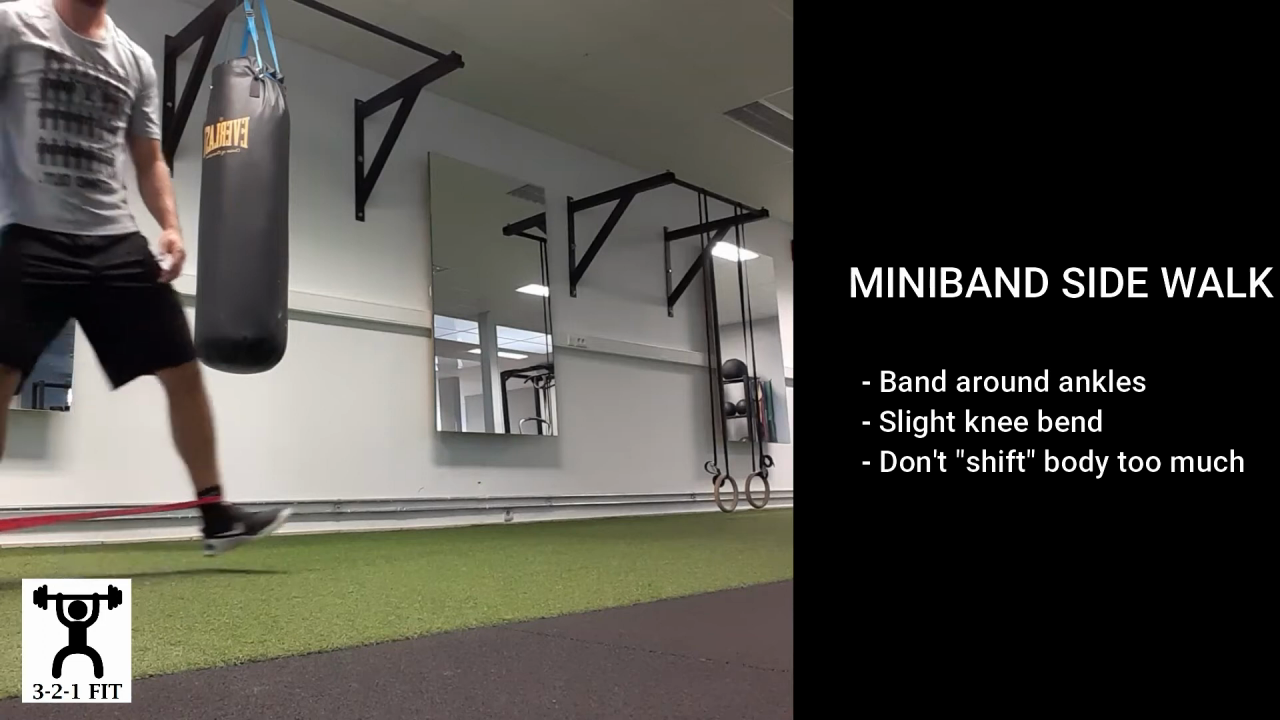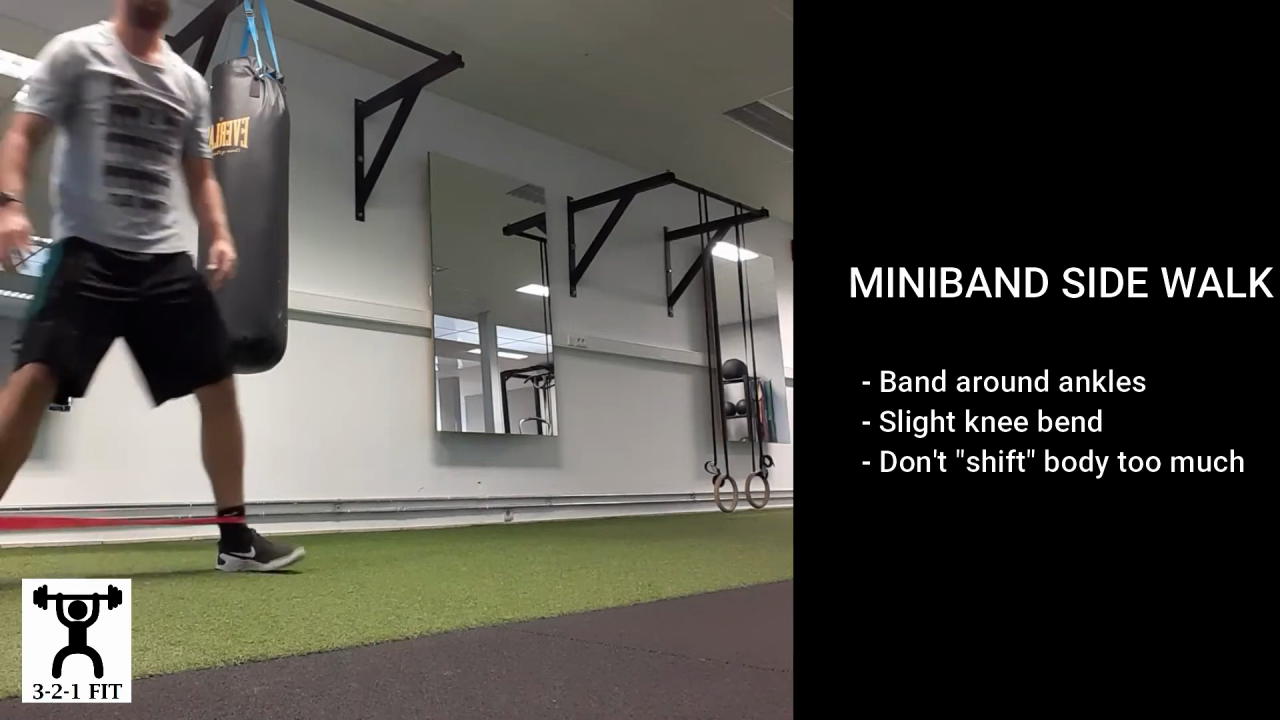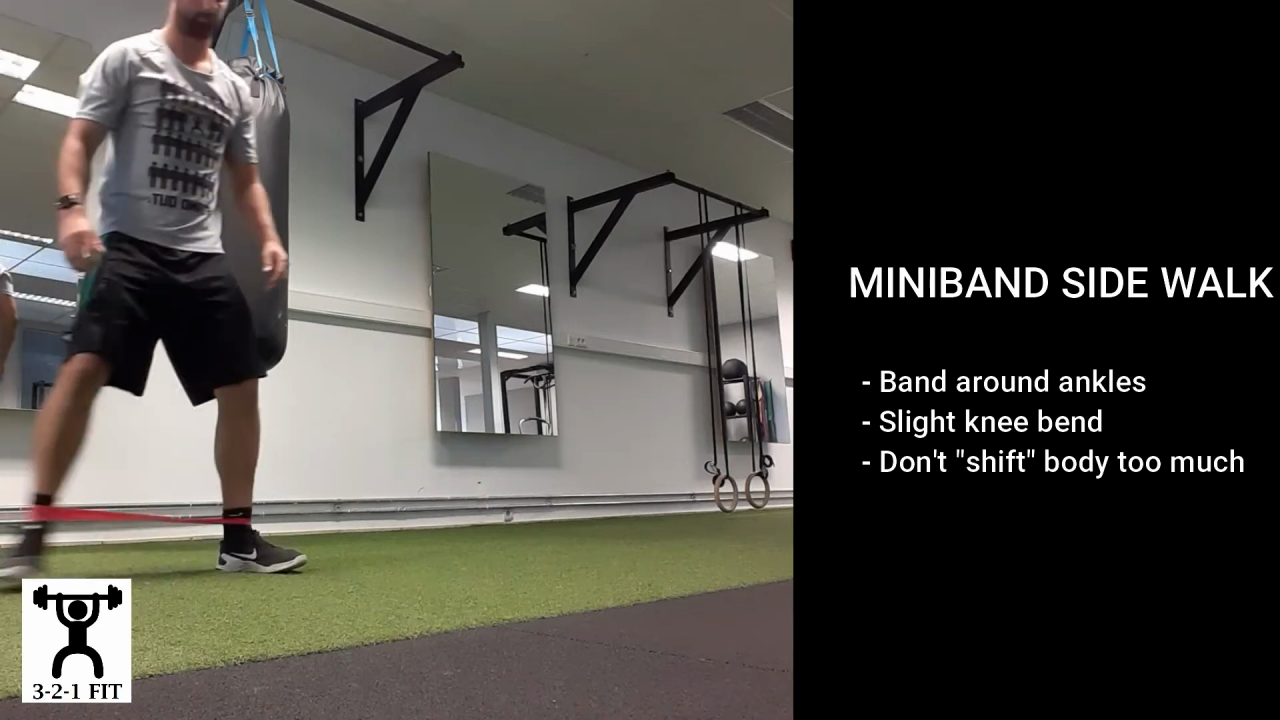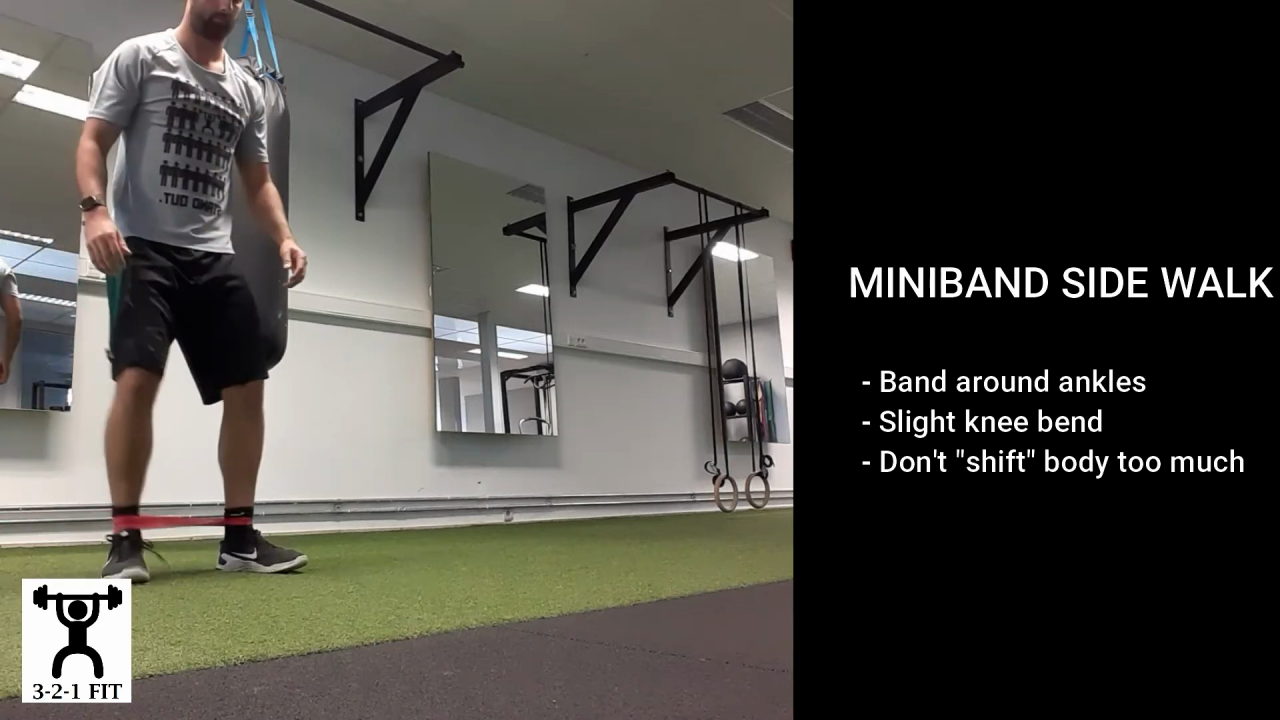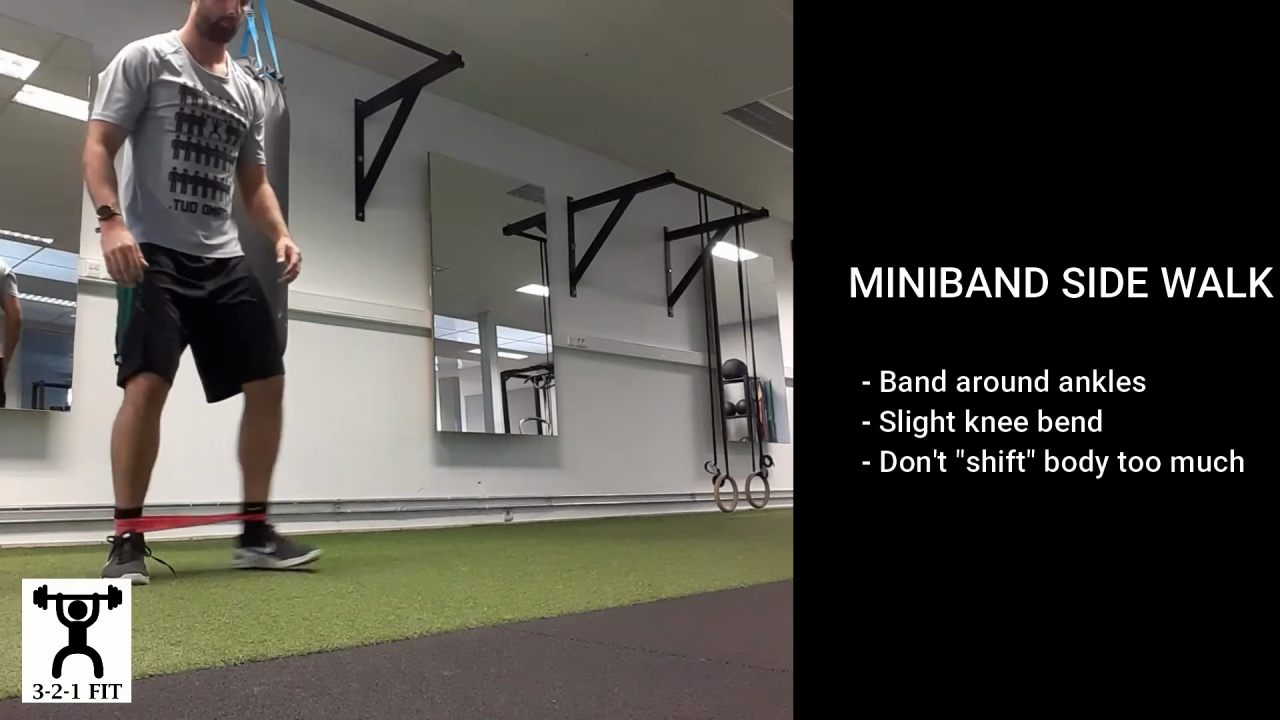
dt=0.2s
person 1, frame 1
left shoulder: (135, 59)
left elbow: (148, 158)
left wrist: (170, 225)
left hip: (116, 239)
left knee: (182, 370)
left ankle: (217, 516)
person 1, frame 2
left shoulder: (189, 82)
right shoulder: (78, 51)
left elbow: (200, 175)
left wrist: (220, 236)
left hip: (166, 259)
right hip: (91, 249)
left knee: (219, 389)
left ankle: (235, 536)
person 1, frame 3
left shoulder: (235, 88)
right shoulder: (129, 58)
left elbow: (246, 179)
right elbow: (79, 140)
left wrist: (268, 237)
right wrist: (72, 207)
left hip: (202, 258)
right hip: (131, 245)
left knee: (241, 389)
right knee: (84, 368)
left ankle: (239, 536)
person 1, frame 4
left shoulder: (246, 89)
right shoulder: (140, 57)
left elbow: (257, 181)
right elbow: (93, 139)
left wrist: (284, 237)
right wrist: (94, 208)
left hip: (215, 256)
right hip: (146, 247)
left knee: (246, 389)
right knee: (135, 378)
left ankle: (240, 536)
right ankle: (125, 538)
person 1, frame 5
left shoulder: (247, 91)
right shoulder: (145, 60)
right elbow: (99, 144)
left wrist: (281, 235)
right wrist: (111, 218)
left hip: (225, 259)
right hip: (156, 253)
left knee: (266, 383)
right knee: (148, 385)
left ankle: (255, 531)
right ankle: (126, 539)
